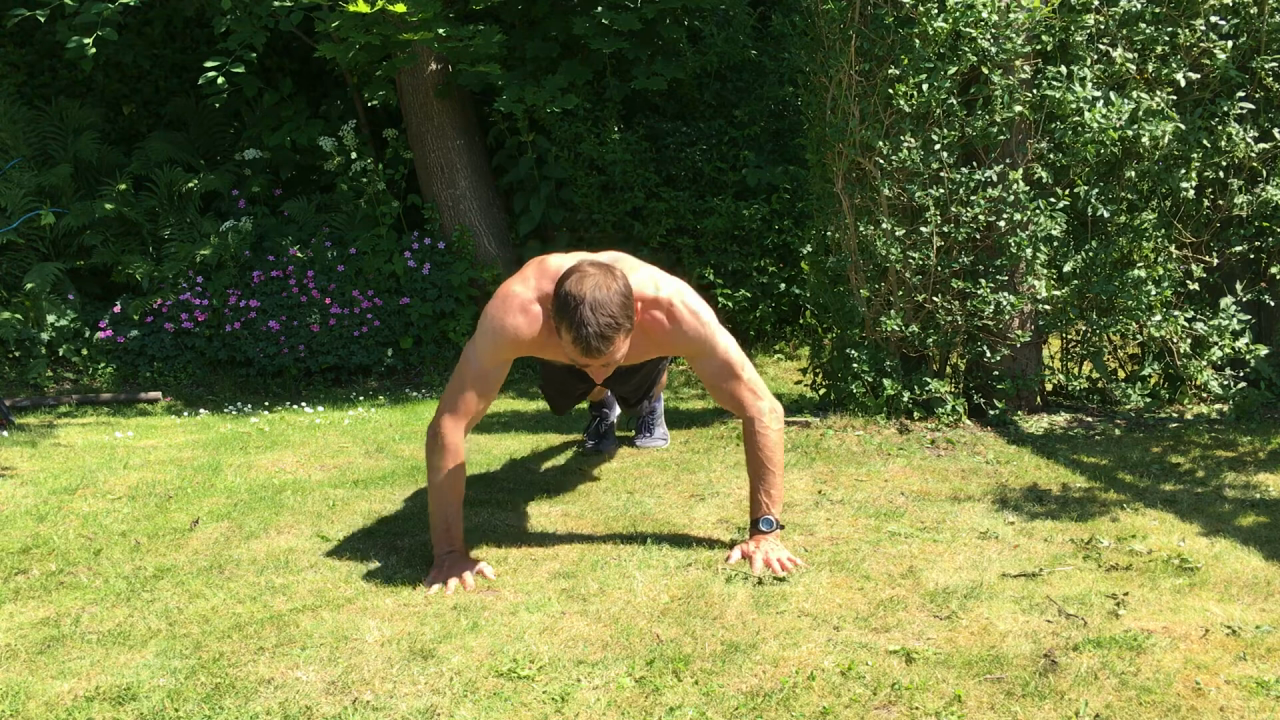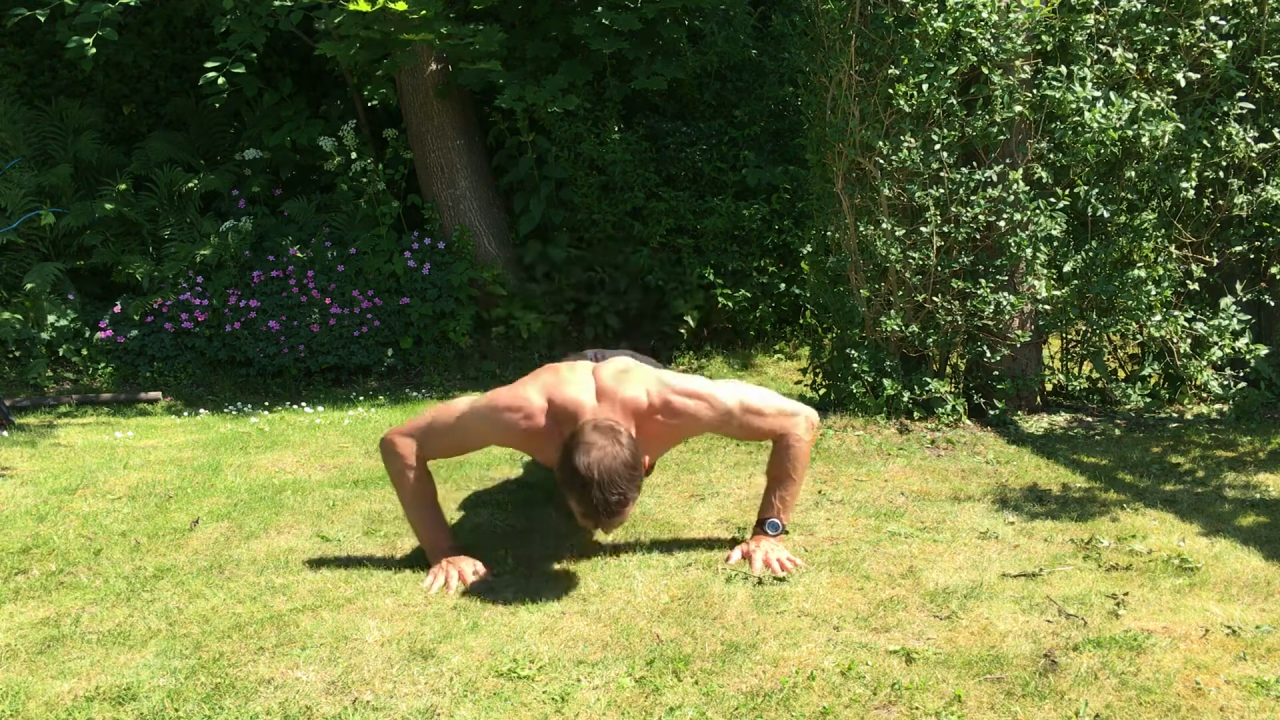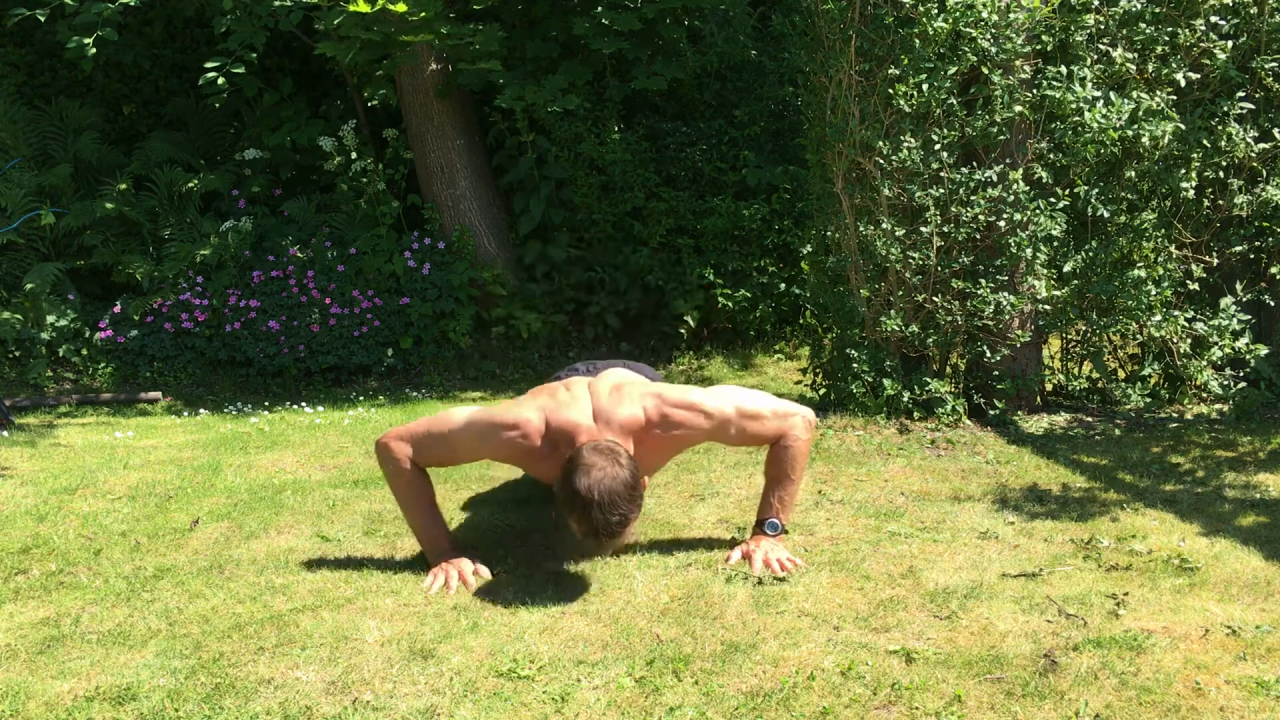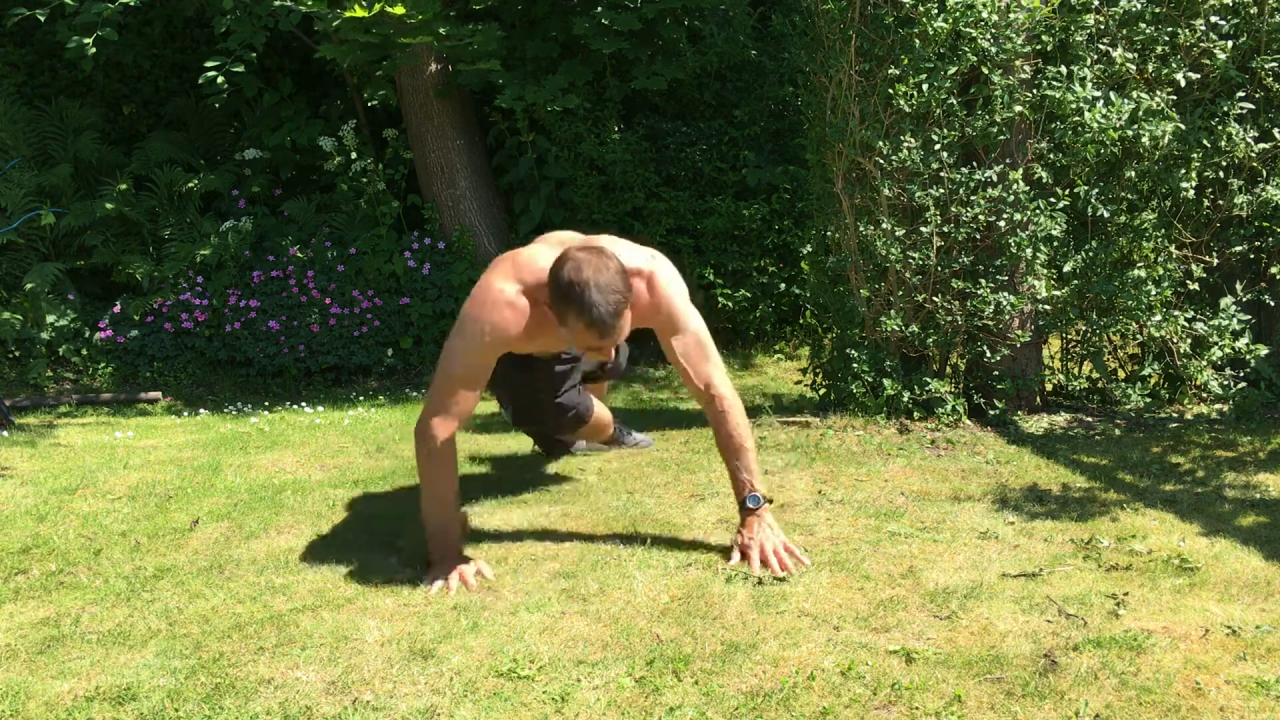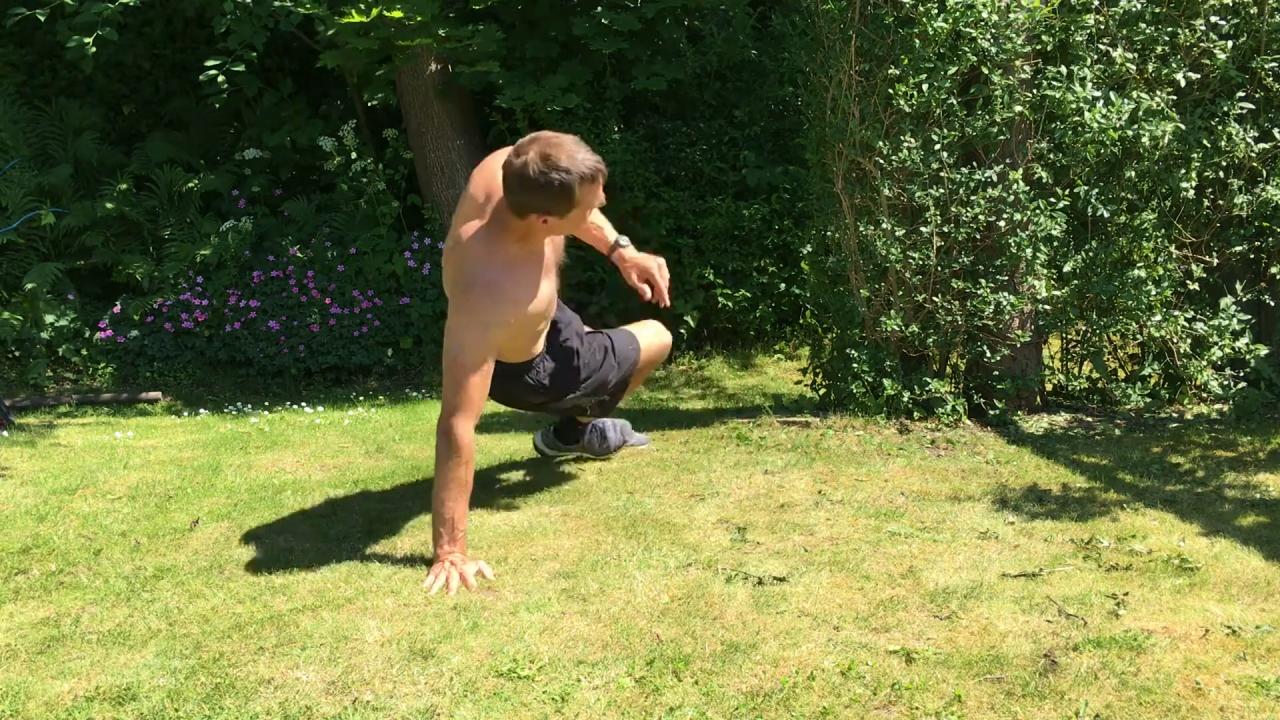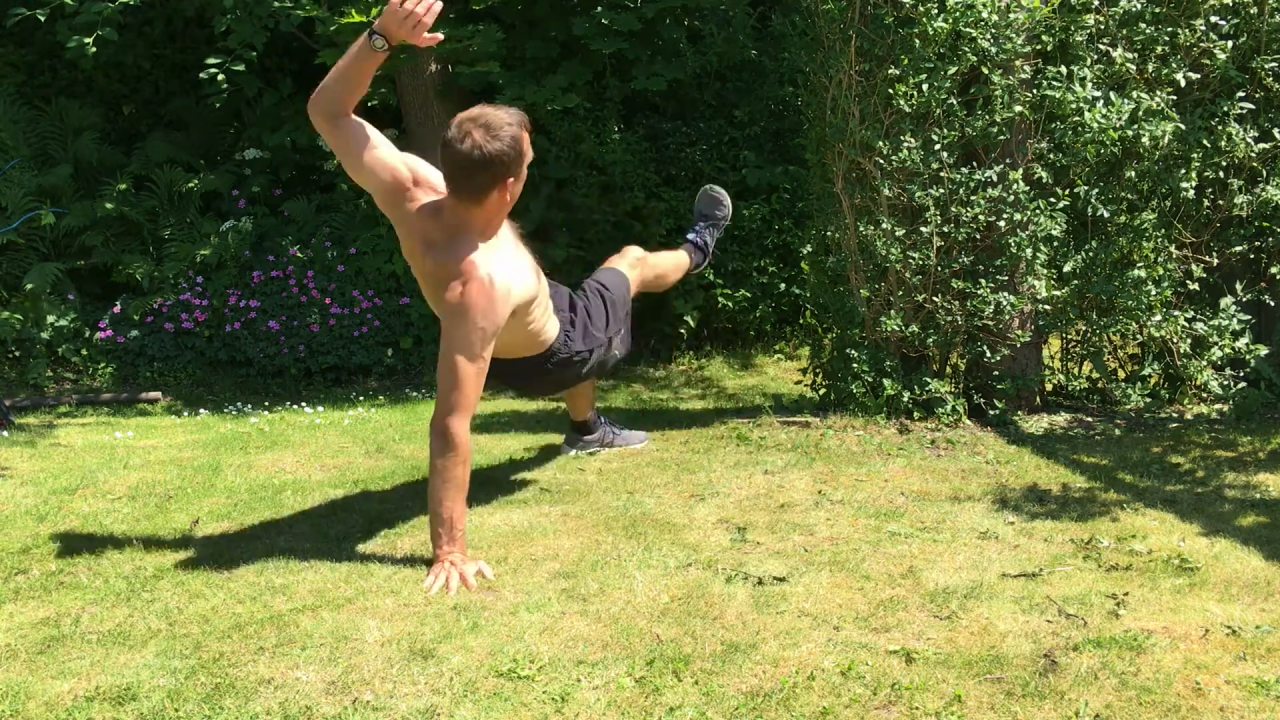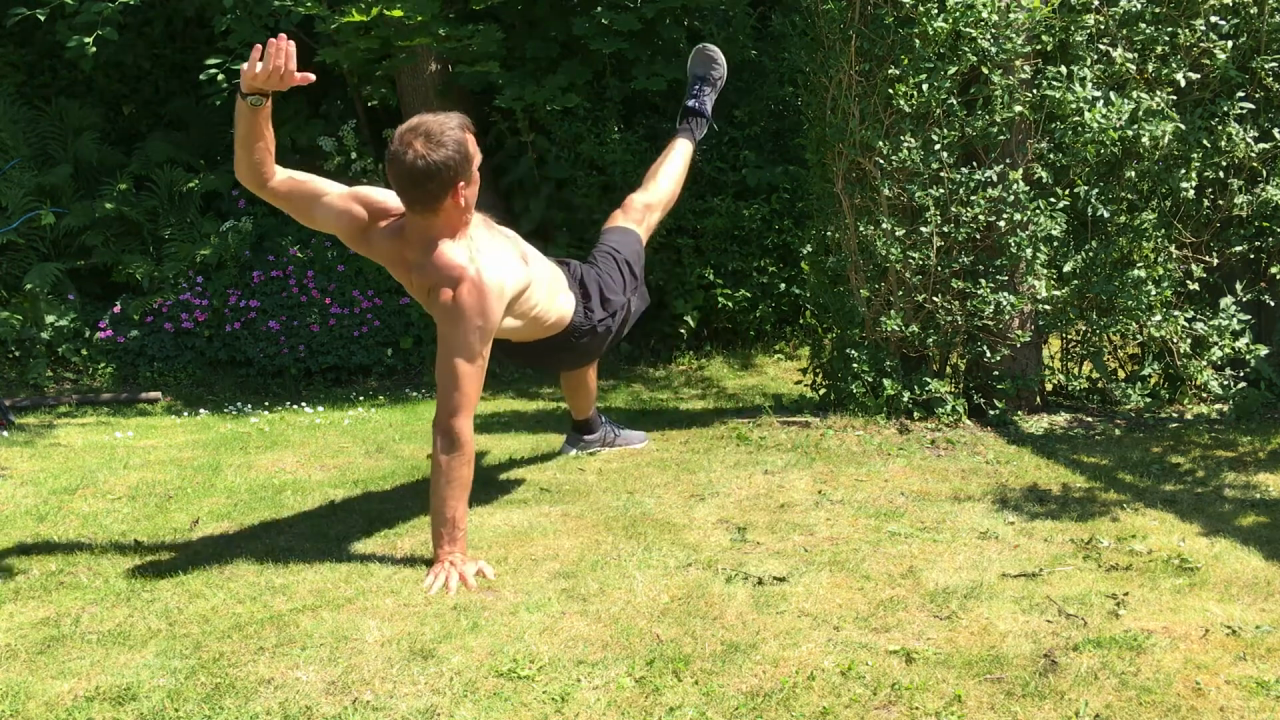
dt=0.4s
person 1, frame 1
left shoulder: (675, 311)
right shoulder: (518, 313)
left elbow: (763, 411)
right elbow: (449, 425)
left wrist: (765, 531)
right wrist: (449, 552)
left hip: (643, 343)
right hip: (561, 347)
left knee: (641, 397)
left ankle: (650, 404)
right ankle: (603, 403)
person 1, frame 2
left shoulder: (676, 406)
right shoulder: (522, 414)
left elbow: (802, 423)
right elbow: (397, 444)
left wrist: (768, 531)
right wrist: (444, 553)
left hip: (638, 388)
person 1, frame 3
left shoulder: (670, 421)
right shoulder: (524, 434)
left elbow: (800, 422)
right elbow: (392, 447)
left wrist: (769, 533)
right wrist: (441, 554)
left hip: (632, 379)
right hip: (569, 384)
person 1, frame 4
left shoulder: (651, 279)
right shoulder: (497, 314)
left elbow: (715, 392)
right elbow: (435, 427)
left wrist: (756, 511)
right wrist: (446, 551)
right hip: (518, 354)
left knee: (597, 381)
person 1, frame 5
left shoulder: (505, 167)
right shoulder: (486, 290)
left elbow: (573, 206)
right elbow: (457, 424)
left wrist: (621, 250)
right wrist: (450, 552)
left hip: (540, 317)
right hip: (526, 368)
left knee: (591, 344)
right knee: (656, 340)
left ankle: (588, 425)
right ankle: (571, 431)
person 1, frame 6
left shoulder: (411, 187)
right shoulder: (481, 286)
left elbow: (327, 111)
right elbow: (451, 426)
right wrist: (449, 552)
left hip: (506, 342)
right hip: (549, 356)
left knee: (575, 304)
right knee: (633, 261)
left ankle: (586, 430)
right ankle: (694, 250)
person 1, frame 7
left shoulder: (372, 216)
right shoulder: (468, 286)
left elbow: (258, 174)
right elbow: (454, 429)
left wrist: (255, 91)
right wrist: (450, 552)
left hip: (532, 335)
right hip: (580, 314)
right knee: (639, 209)
left ankle: (587, 429)
right ankle: (692, 123)
